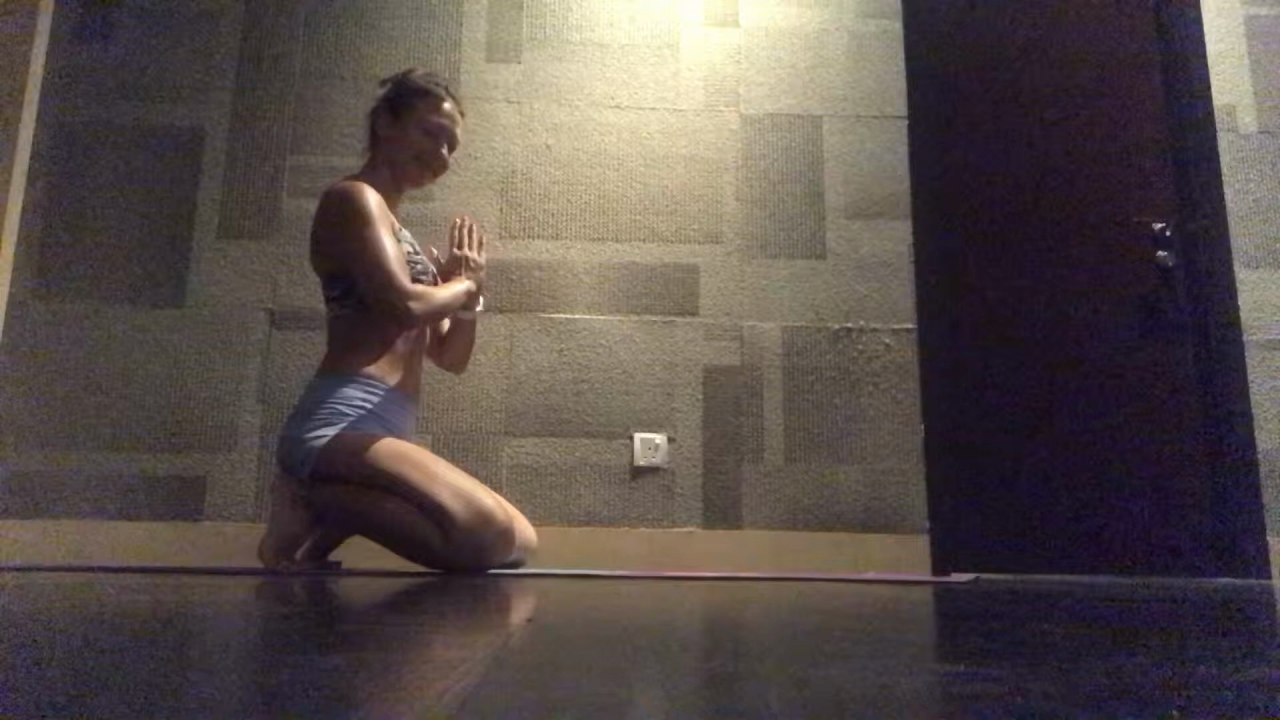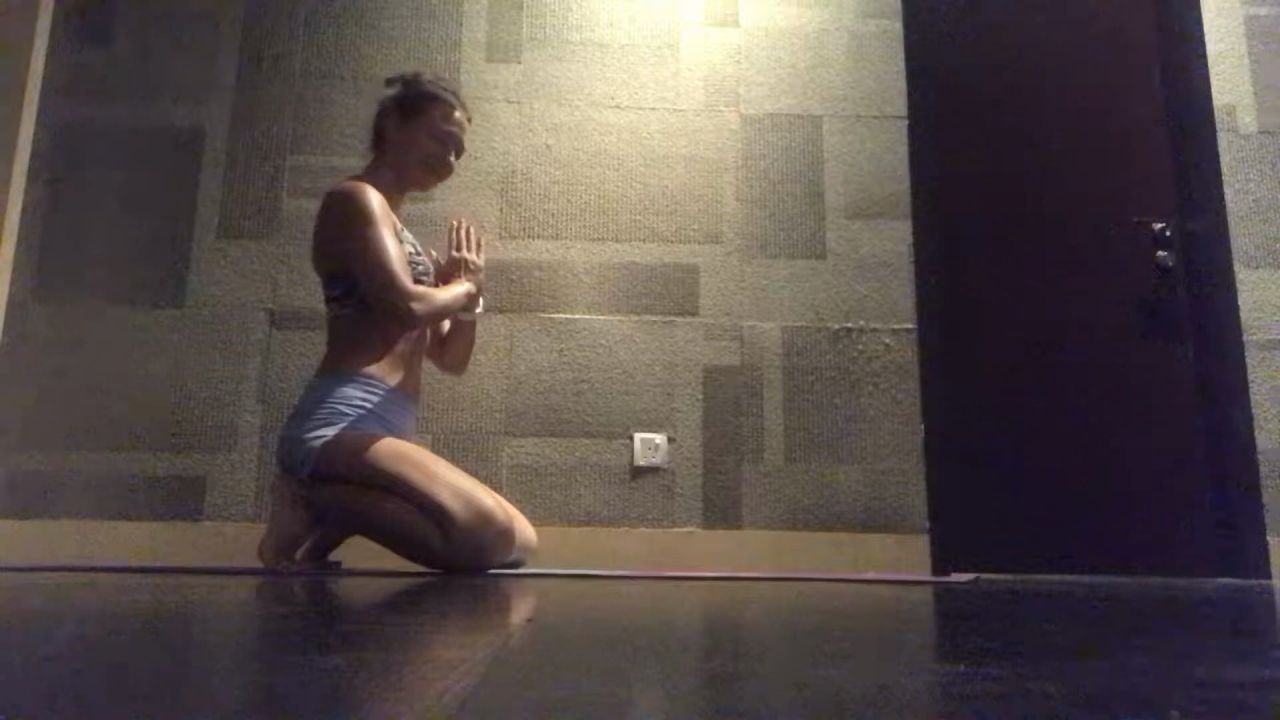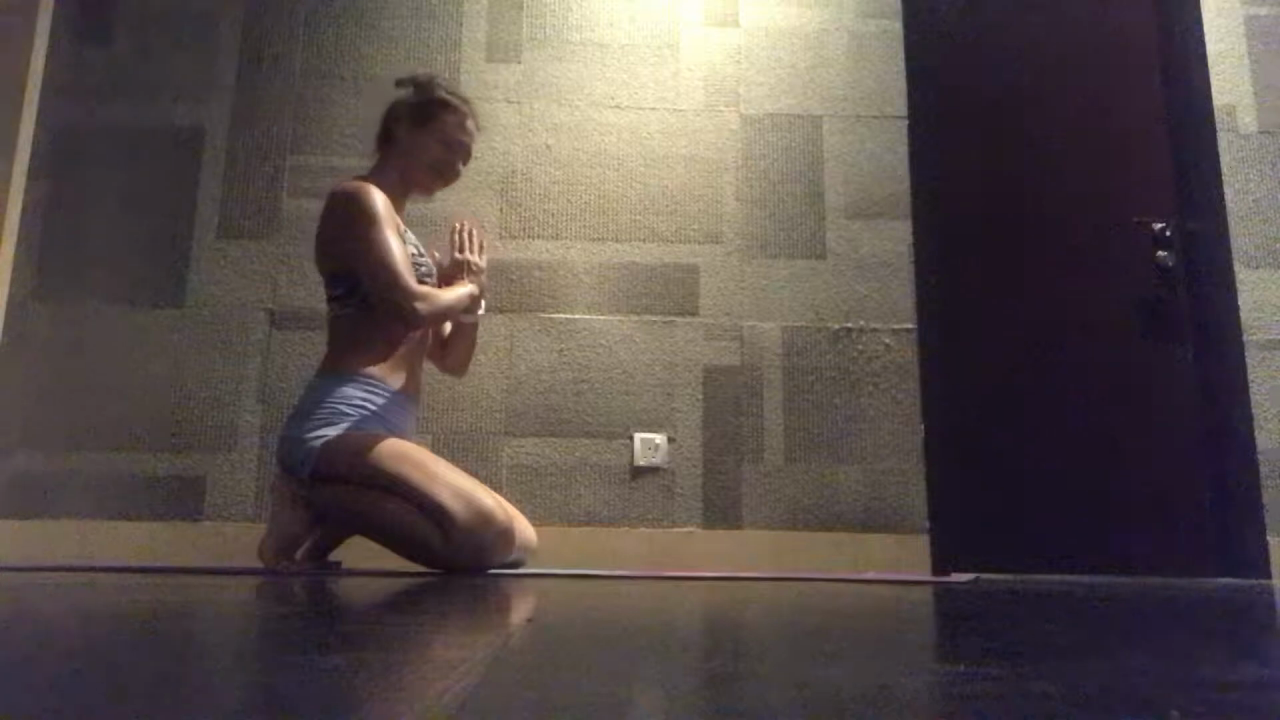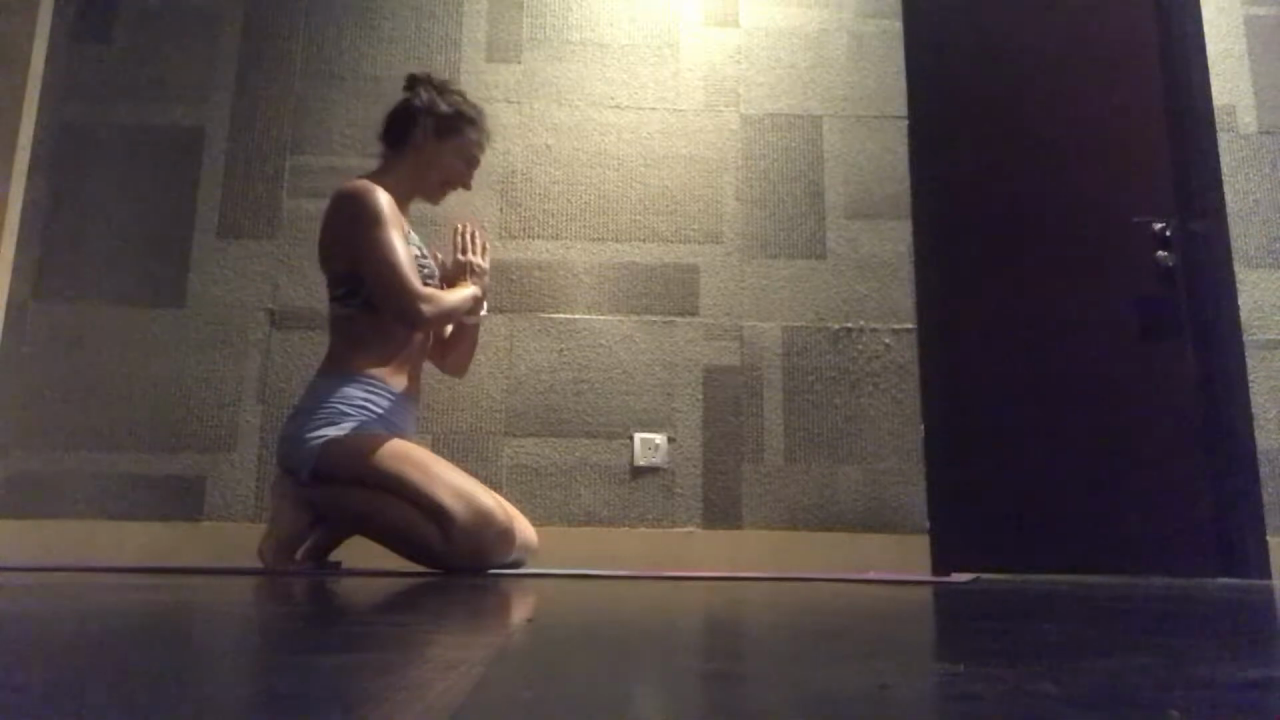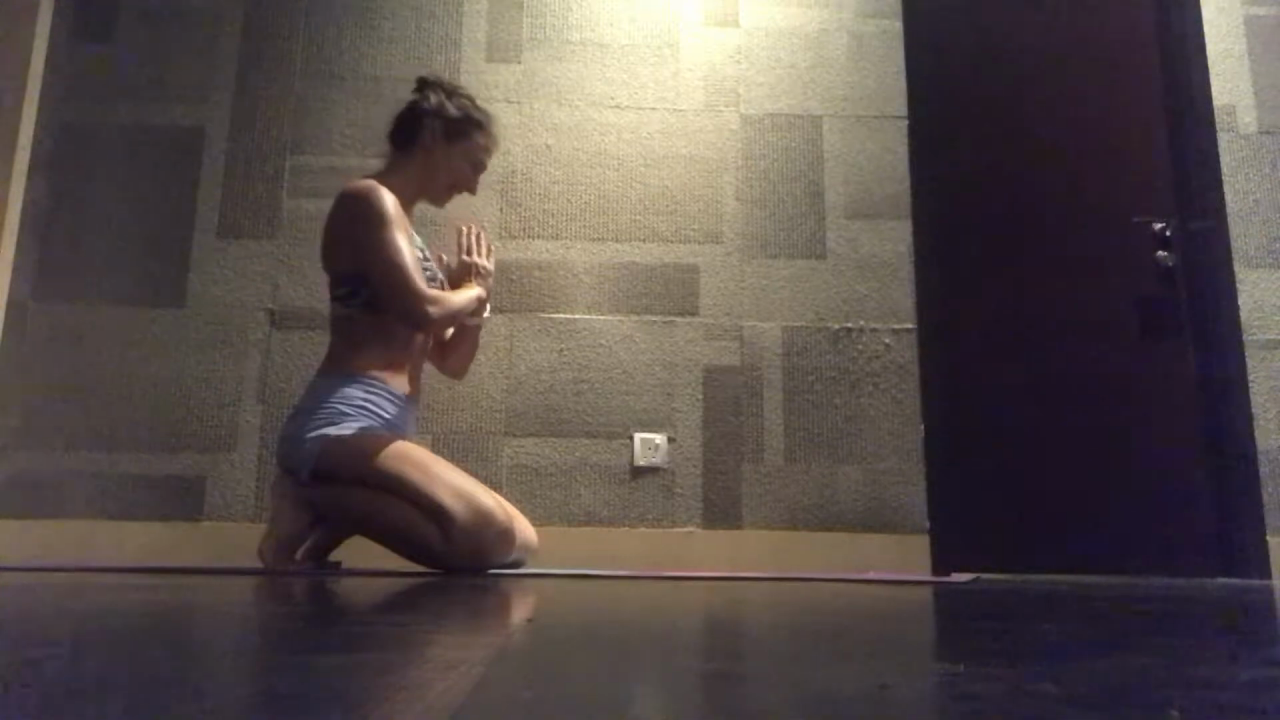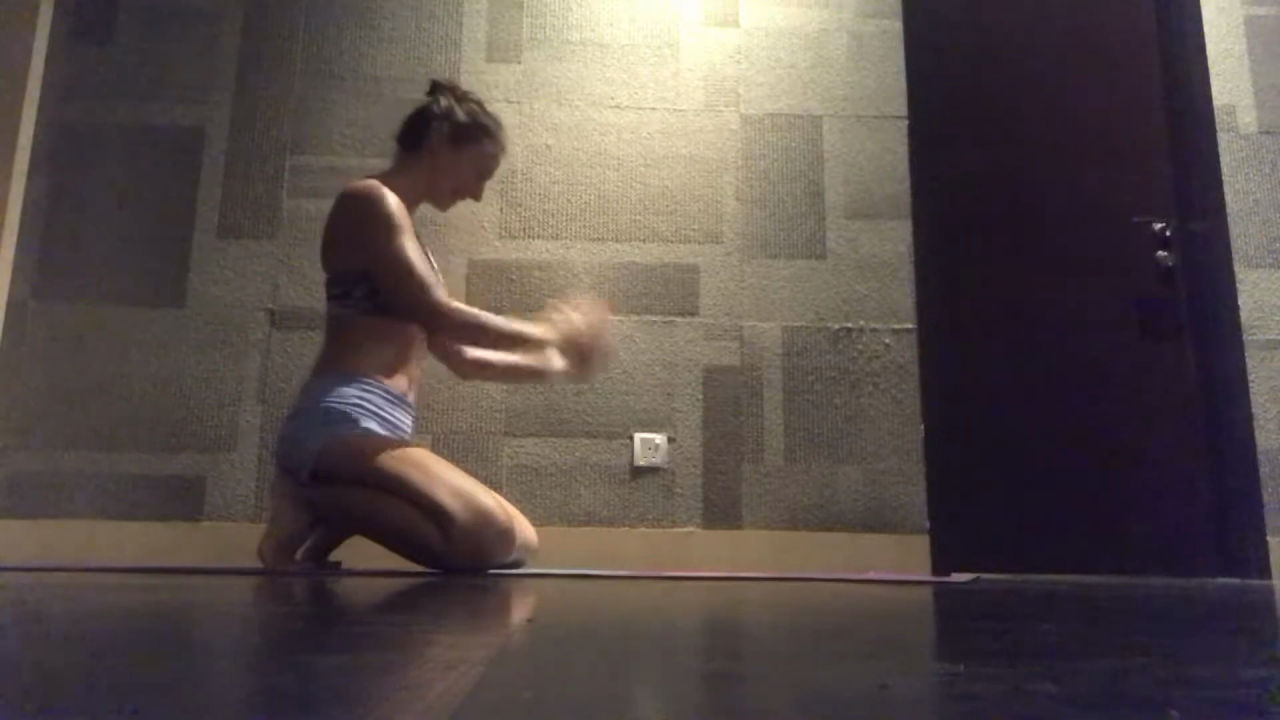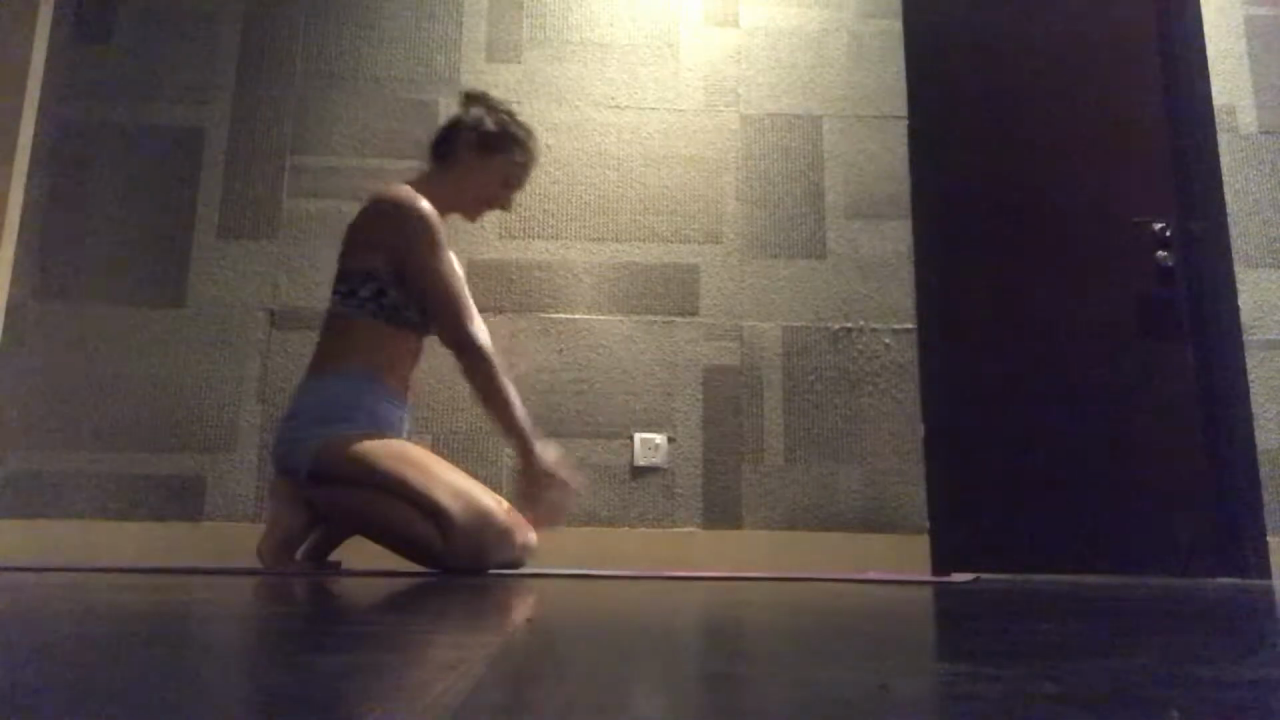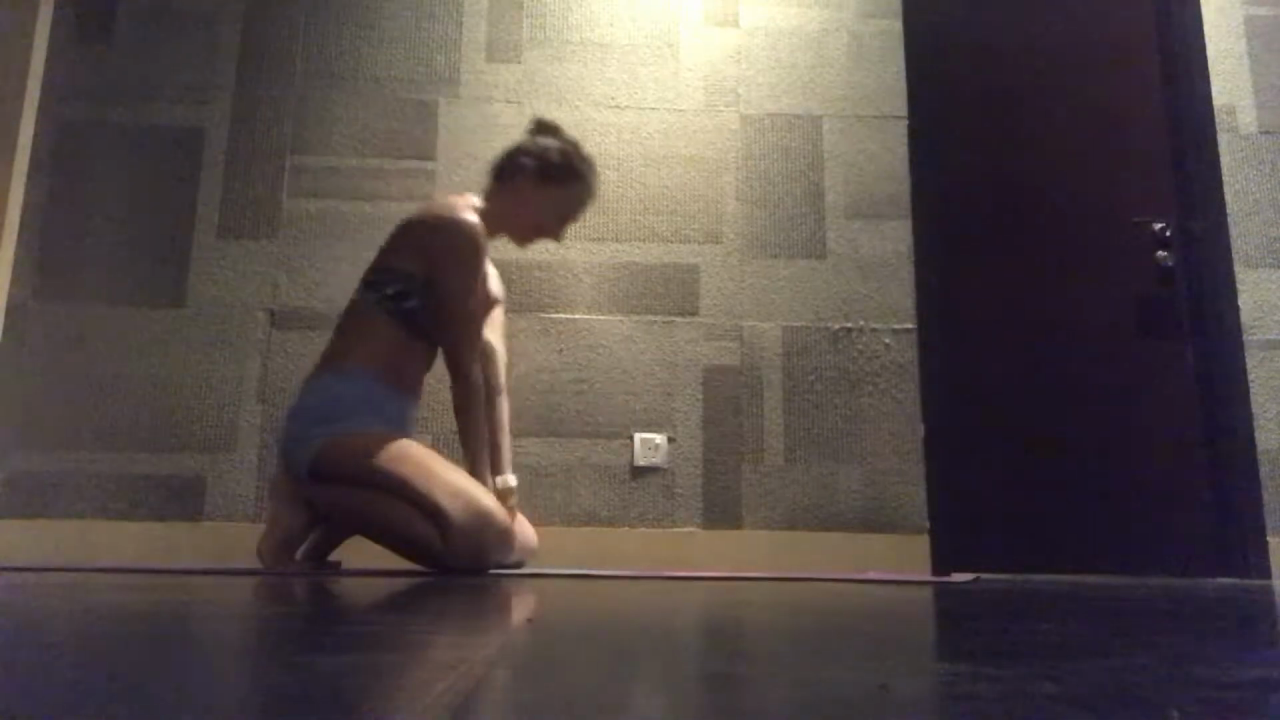
dt=0.2s
person 1, frame 1
left shoulder: (400, 234)
right shoulder: (354, 199)
left elbow: (451, 357)
right elbow: (403, 306)
left wrist: (469, 290)
right wrist: (463, 286)
left hip: (382, 432)
right hip: (341, 425)
left knee: (517, 541)
right knee: (489, 536)
left ankle: (327, 519)
right ankle: (315, 501)
person 1, frame 2
left shoulder: (400, 234)
right shoulder: (356, 199)
left elbow: (451, 358)
right elbow: (405, 306)
left wrist: (468, 292)
right wrist: (462, 288)
left hip: (381, 431)
right hip: (340, 426)
left knee: (516, 540)
right knee: (489, 536)
left ankle: (329, 517)
right ankle: (314, 501)
person 1, frame 3
left shoulder: (403, 235)
right shoulder: (361, 200)
left elbow: (452, 360)
right elbow: (410, 306)
left wrist: (469, 294)
right wrist: (466, 289)
left hip: (383, 433)
right hip: (342, 426)
left knee: (518, 540)
right knee: (489, 535)
left ankle: (329, 516)
right ankle: (314, 501)
person 1, frame 4
left shoulder: (403, 230)
right shoulder: (365, 200)
left elbow: (452, 362)
right elbow: (415, 307)
left wrist: (471, 295)
right wrist: (470, 290)
left hip: (382, 432)
right hip: (343, 426)
left knee: (519, 541)
right knee: (489, 537)
left ankle: (329, 516)
right ankle: (314, 501)
person 1, frame 5
left shoulder: (404, 230)
right shoulder: (369, 201)
left elbow: (450, 360)
right elbow: (422, 310)
left wrist: (472, 299)
right wrist: (476, 292)
left hip: (382, 432)
right hip: (342, 427)
left knee: (519, 541)
right knee: (490, 538)
left ankle: (328, 516)
right ankle: (314, 501)
person 1, frame 6
left shoulder: (397, 219)
right shoulder: (370, 202)
left elbow: (457, 355)
right elbow: (440, 318)
left wrist: (549, 363)
right wrist: (546, 333)
left hip: (378, 431)
right hip: (339, 424)
left knee: (517, 543)
right knee: (490, 539)
left ankle: (328, 514)
right ankle: (312, 500)
person 1, frame 7
left shoulder: (444, 260)
right shoulder: (405, 211)
left elbow: (480, 358)
right elbow: (468, 343)
left wrist: (533, 452)
right wrist: (534, 451)
left hip: (377, 428)
right hip: (334, 425)
left knee: (516, 539)
right knee: (489, 537)
left ankle: (330, 519)
right ankle: (314, 501)
person 1, frame 8
left shoulder: (490, 282)
right shoulder: (457, 227)
left elbow: (492, 382)
right elbow: (466, 370)
left wrist: (501, 483)
right wrist: (482, 488)
left hip: (377, 427)
right hip: (337, 417)
left knee: (517, 541)
right knee: (488, 536)
left ankle: (326, 512)
right ankle: (307, 497)
